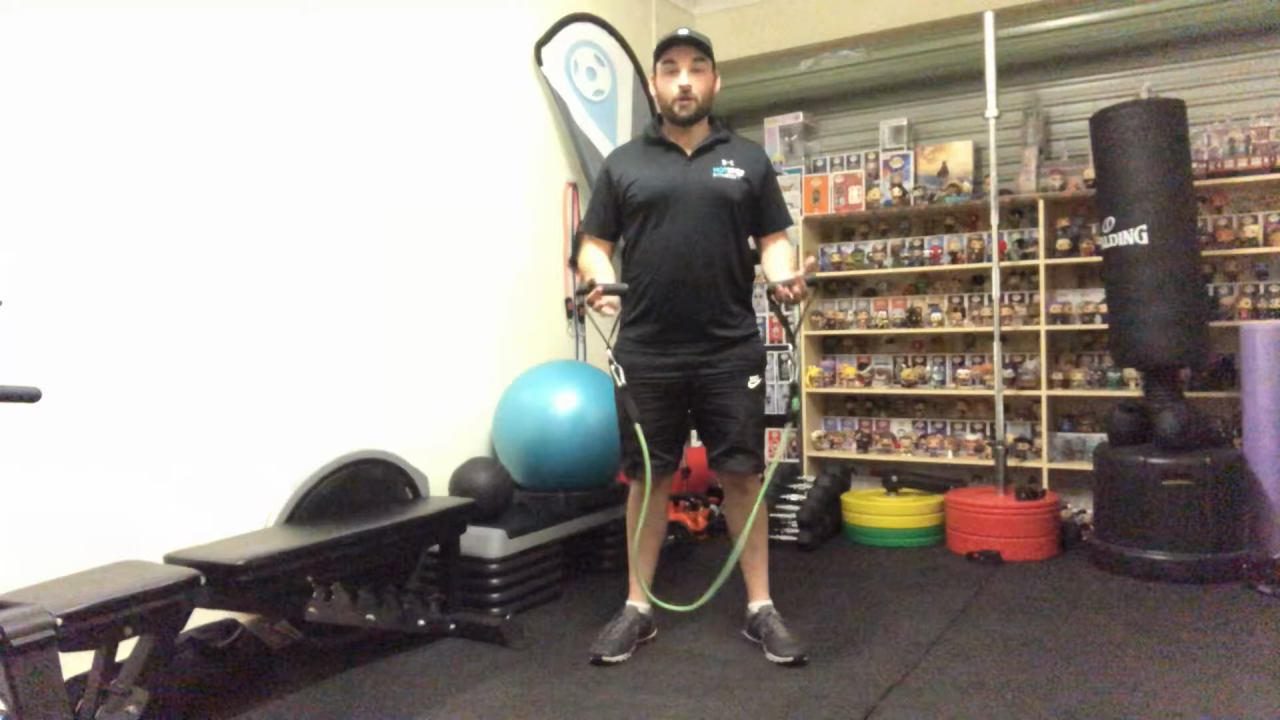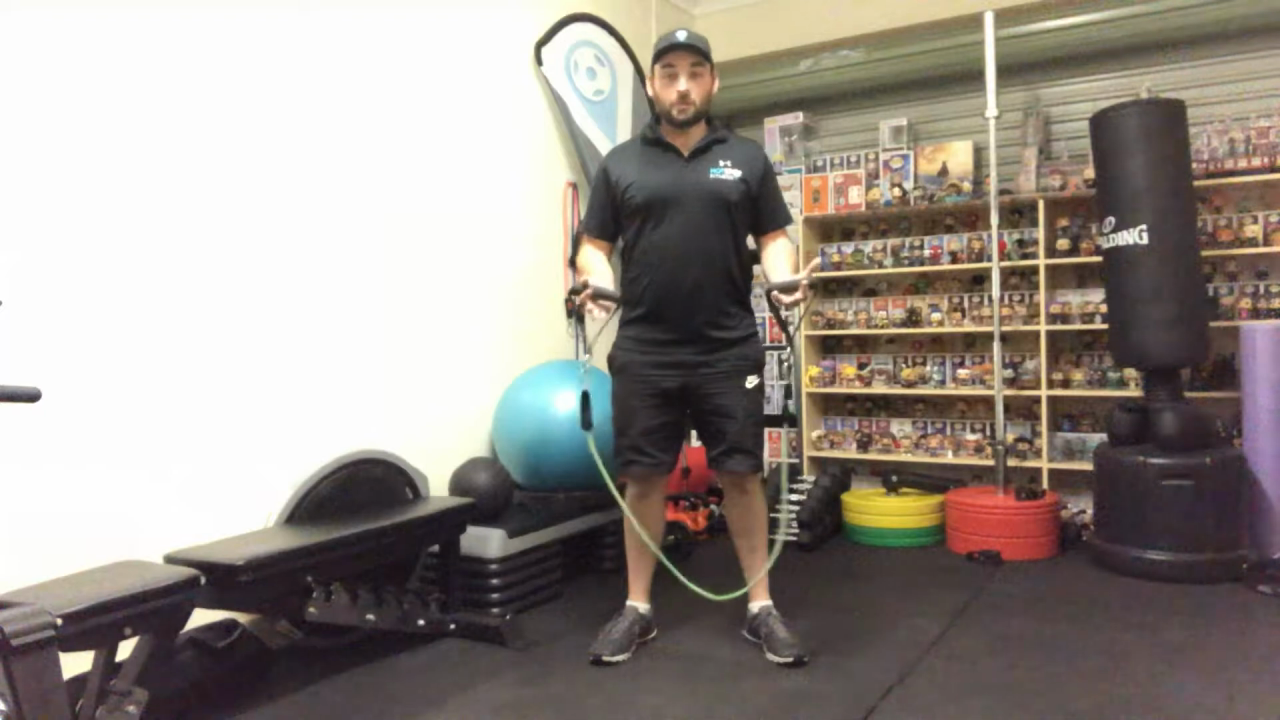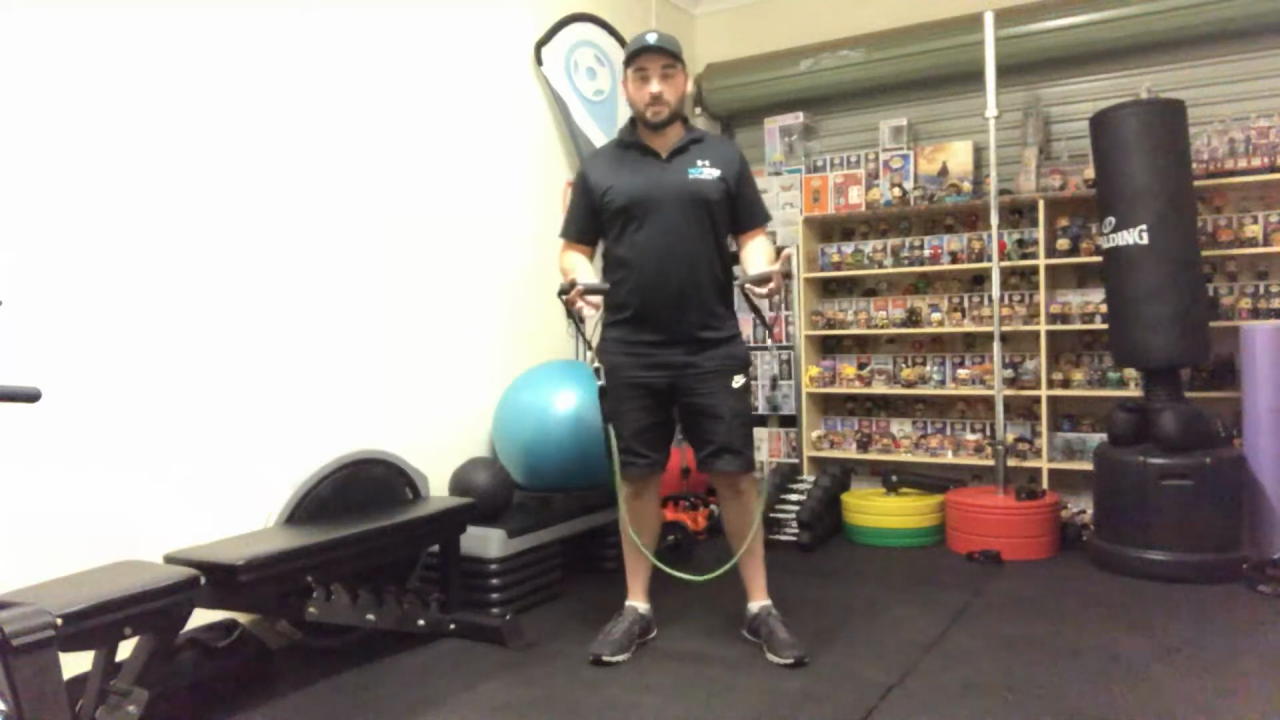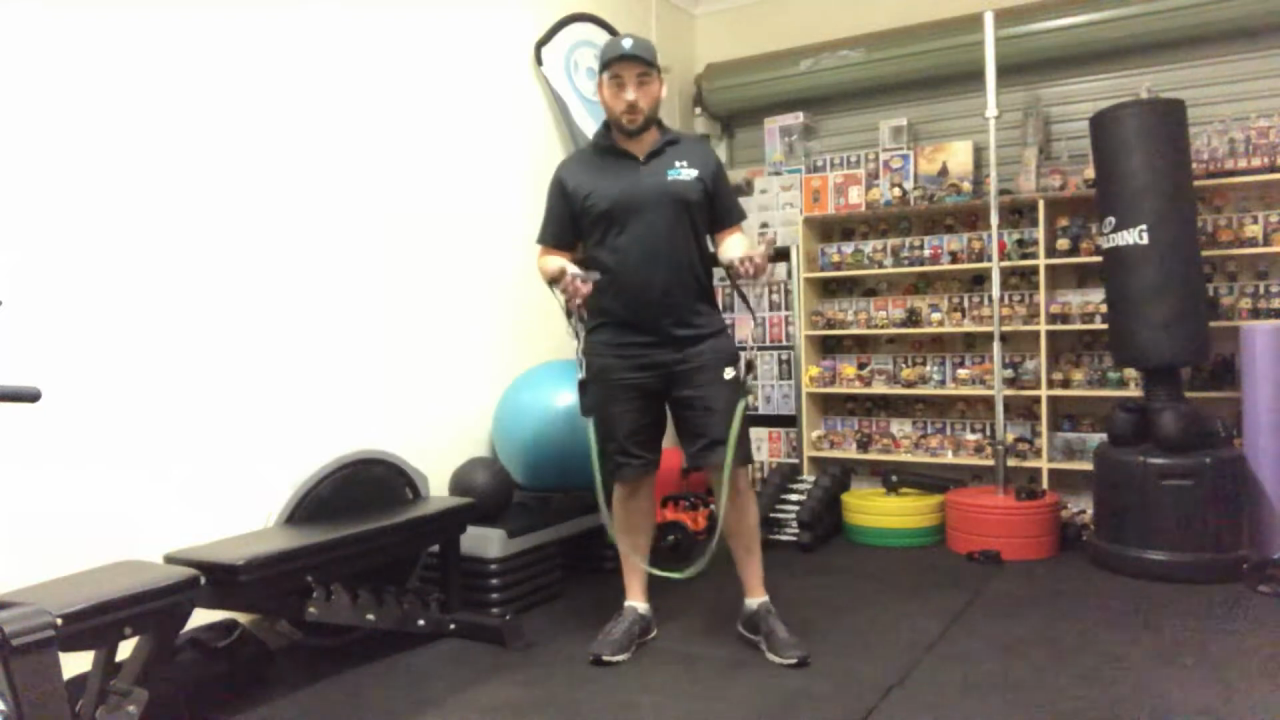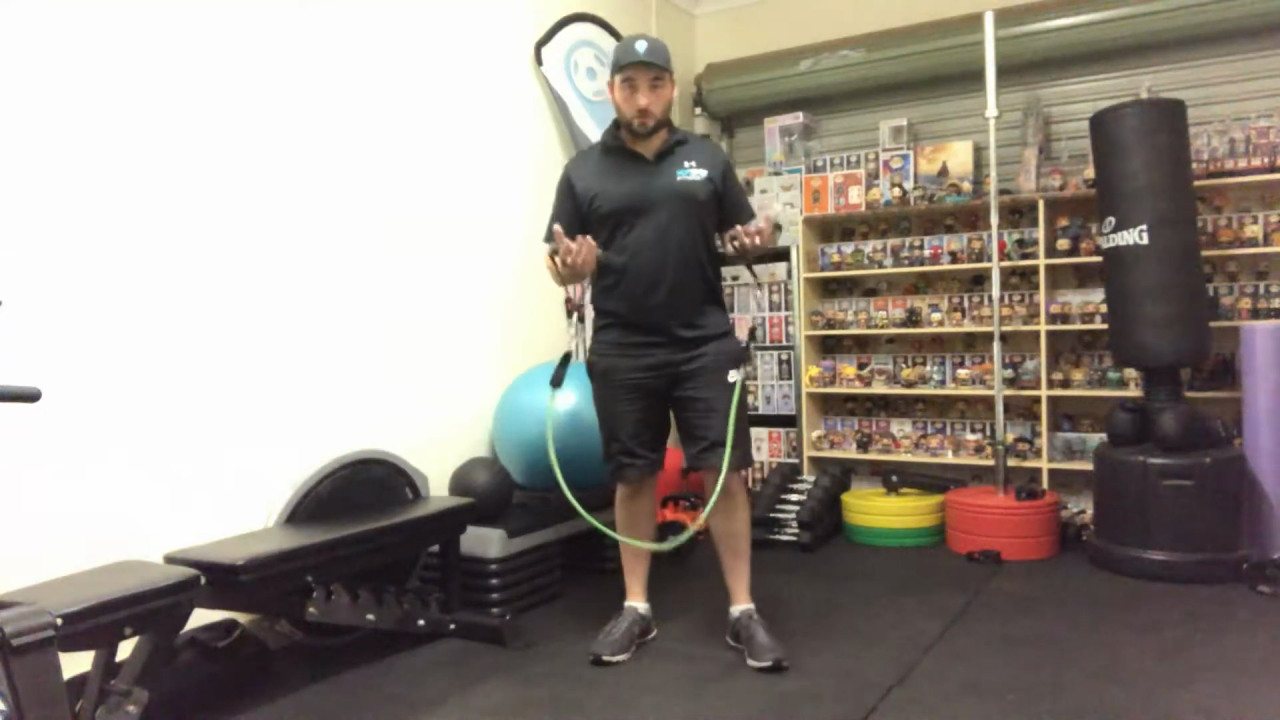
dt=0.3s
person 1, frame 1
left shoulder: (748, 159)
right shoulder: (623, 163)
left elbow: (773, 239)
right elbow: (595, 244)
left wrist: (784, 277)
right wrist: (599, 282)
left hip: (730, 349)
right hip: (647, 351)
left knee: (742, 473)
right knee: (647, 476)
left ankle: (760, 608)
right ankle: (638, 608)
person 1, frame 2
left shoulder: (746, 159)
right shoulder: (621, 163)
left elbow: (773, 236)
right elbow: (594, 244)
left wrist: (784, 278)
right wrist: (595, 281)
left hip: (728, 349)
right hip: (644, 350)
left knee: (742, 473)
right knee: (643, 476)
left ankle: (760, 608)
right ankle: (638, 608)
person 1, frame 3
left shoulder: (722, 157)
right shoulder: (600, 167)
left elbow: (751, 235)
right elbow: (575, 249)
left wrist: (762, 270)
right wrist: (580, 282)
left hip: (713, 347)
right hip: (629, 352)
left knee: (734, 472)
right knee: (637, 476)
left ankle: (759, 608)
right ankle: (637, 608)
person 1, frame 4
left shoulder: (698, 158)
right shoulder: (576, 172)
left elbow: (726, 232)
right elbow: (551, 254)
left wrist: (742, 257)
right wrist: (563, 275)
left hip: (700, 341)
right hip: (617, 352)
left knee: (728, 468)
right knee: (630, 477)
left ankle: (757, 605)
right ankle: (636, 608)
person 1, frame 5
left shoulder: (708, 158)
right shoulder: (584, 171)
left elbow: (739, 233)
right elbow: (561, 261)
left wrist: (753, 237)
right wrist: (567, 263)
left hip: (706, 343)
right hip: (622, 351)
left knee: (725, 471)
right knee: (633, 477)
left ankle: (742, 611)
right ankle: (636, 609)
